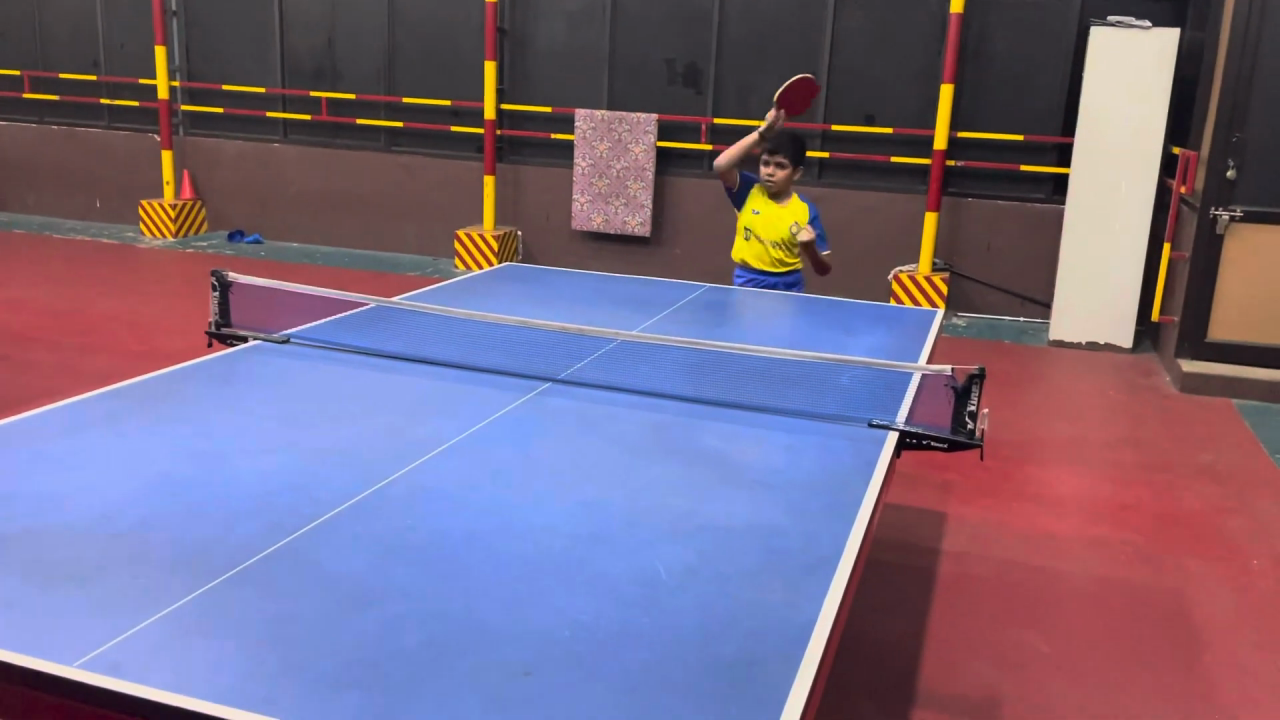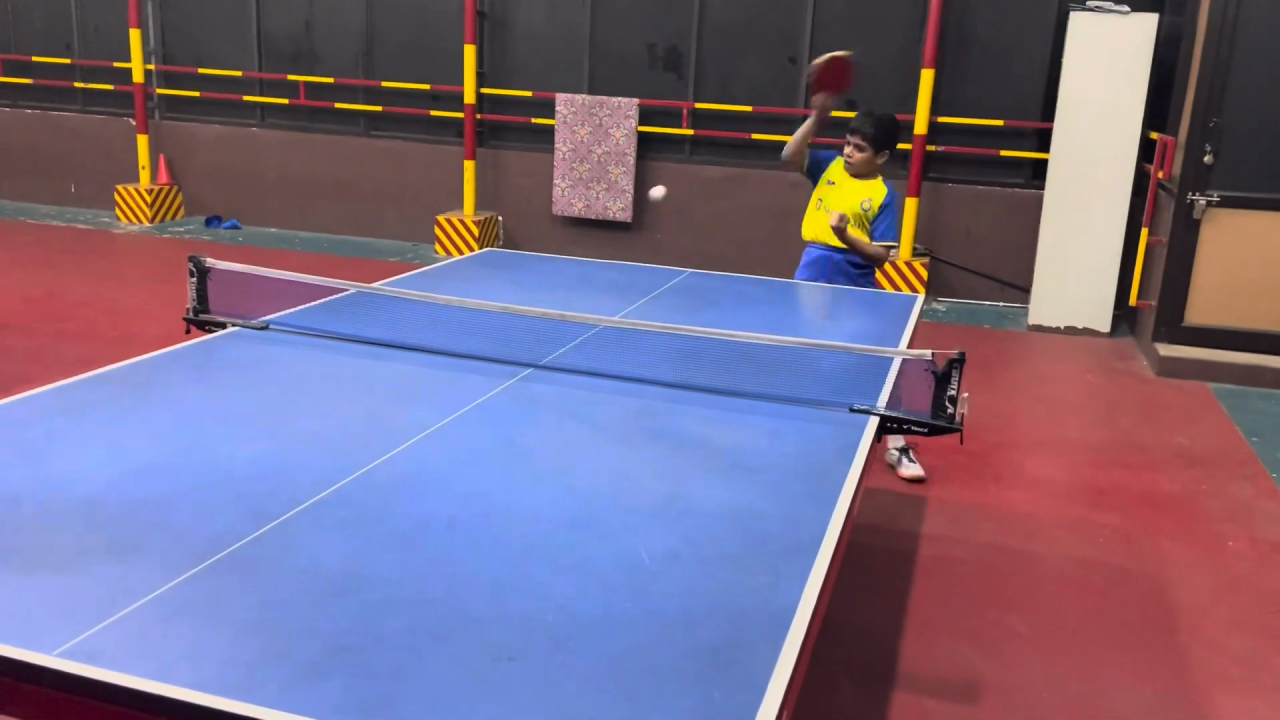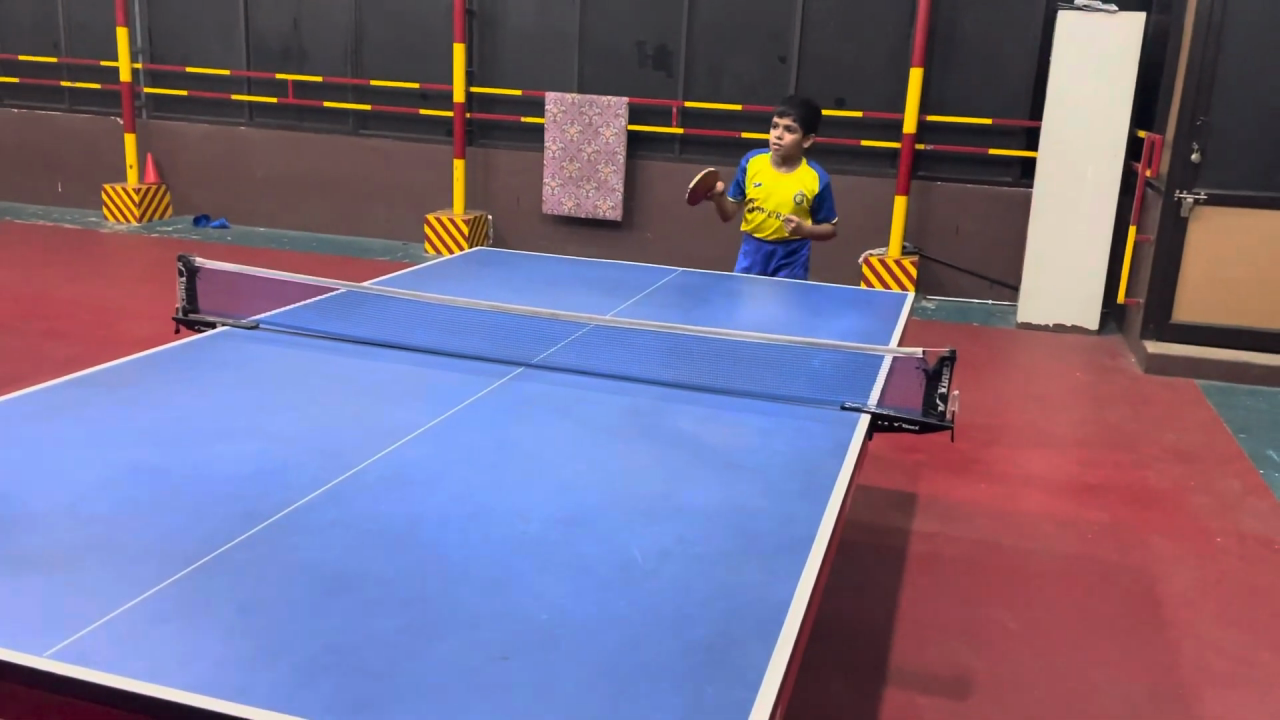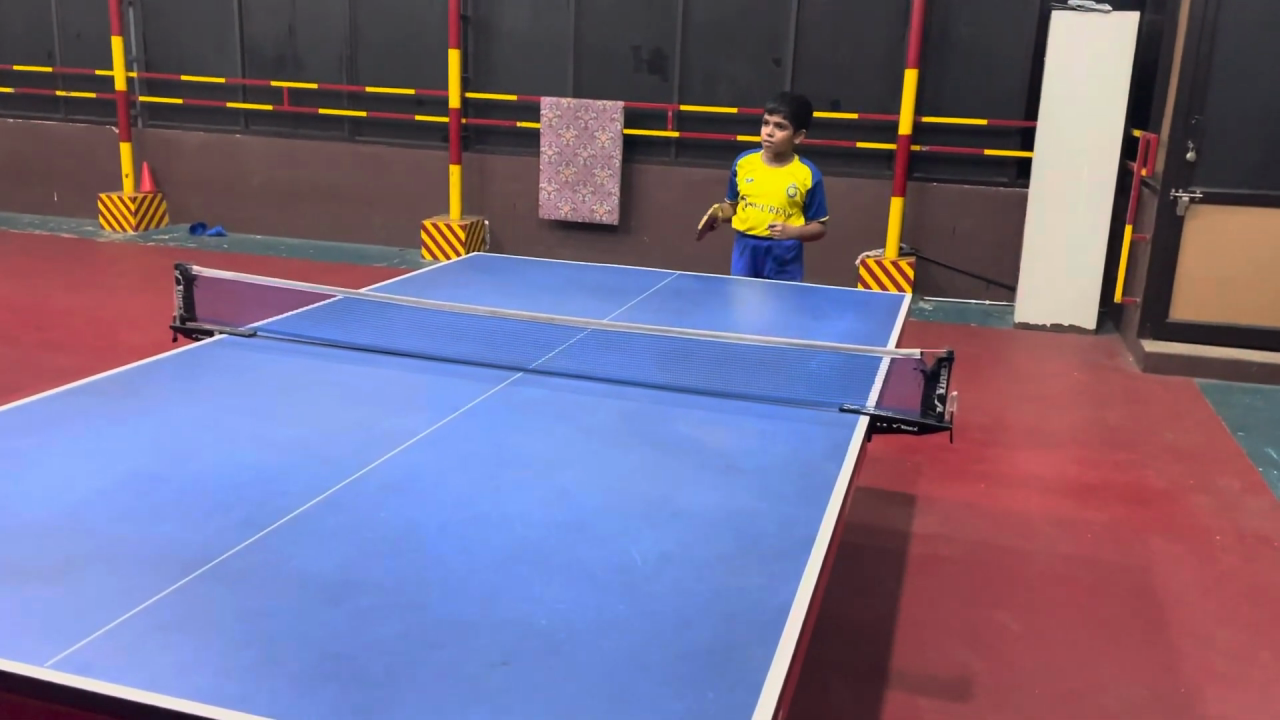
dt=1s
person 1, frame 1
left shoulder: (807, 212)
right shoulder: (749, 190)
left elbow: (823, 269)
right elbow: (721, 167)
left wrist: (810, 251)
right wrist: (761, 132)
left hip: (787, 292)
right hip: (746, 289)
person 1, frame 2
left shoulder: (884, 196)
right shoulder: (828, 164)
left elbow: (880, 257)
right elbow: (790, 155)
left wrist: (846, 236)
right wrist: (815, 115)
left hip: (855, 285)
right hip: (812, 278)
left ankle: (899, 445)
person 1, frame 3
left shoulder: (816, 179)
right shoulder: (751, 162)
left elbow: (830, 229)
right elbow: (728, 215)
left wrist: (805, 230)
right wrist: (719, 195)
left hip: (791, 261)
right hip: (751, 256)
person 1, frame 4
left shoulder: (808, 175)
right shoulder: (743, 162)
left elbow: (819, 227)
left wrist: (792, 231)
right wrist: (718, 215)
left hip: (784, 263)
right hip: (744, 255)
